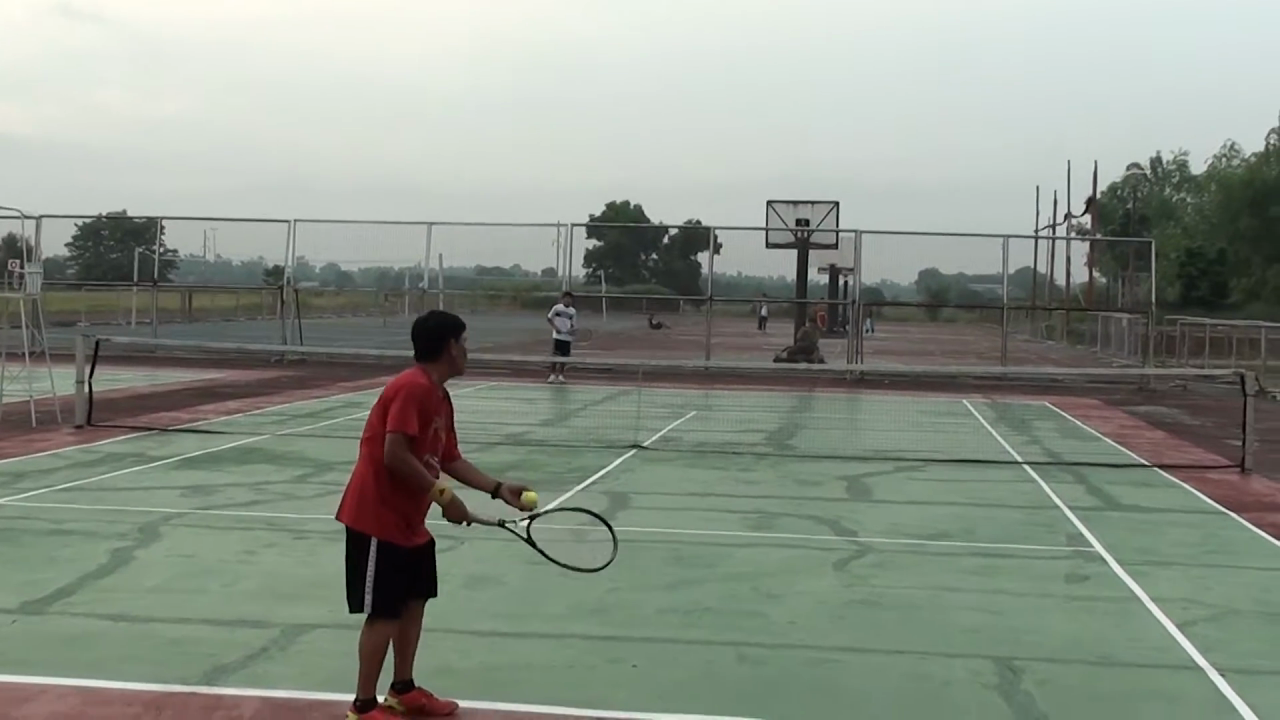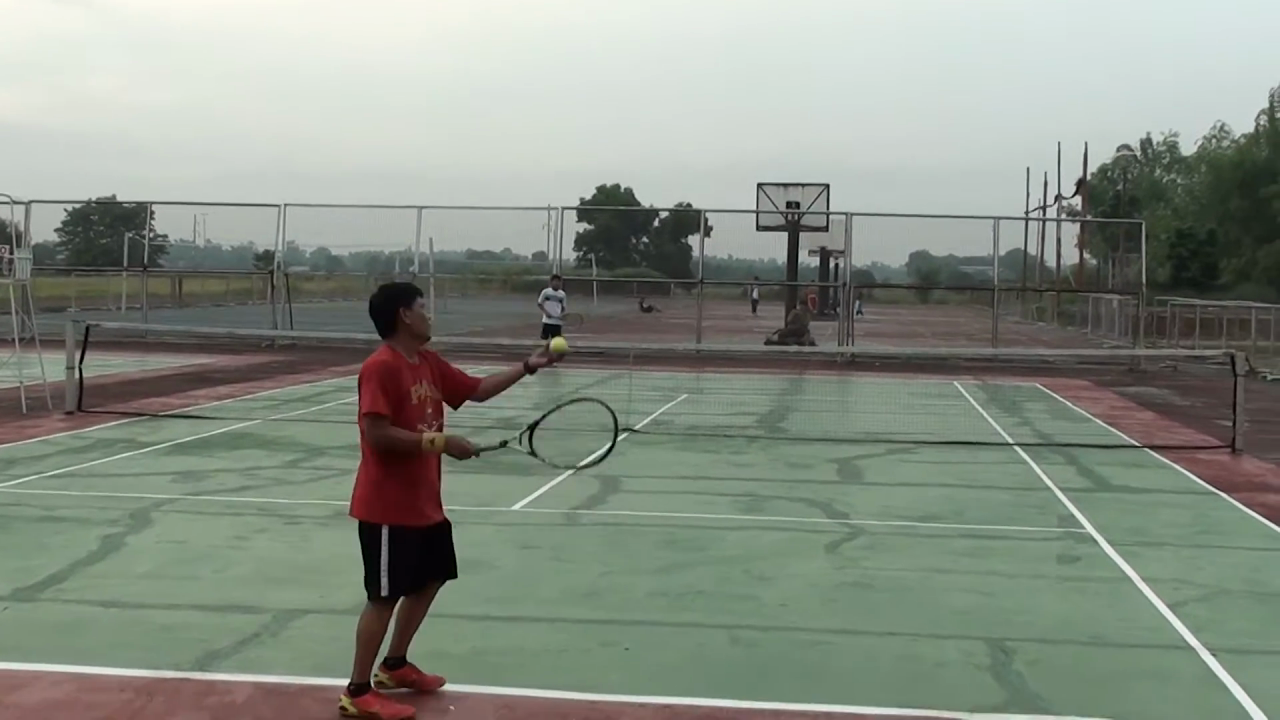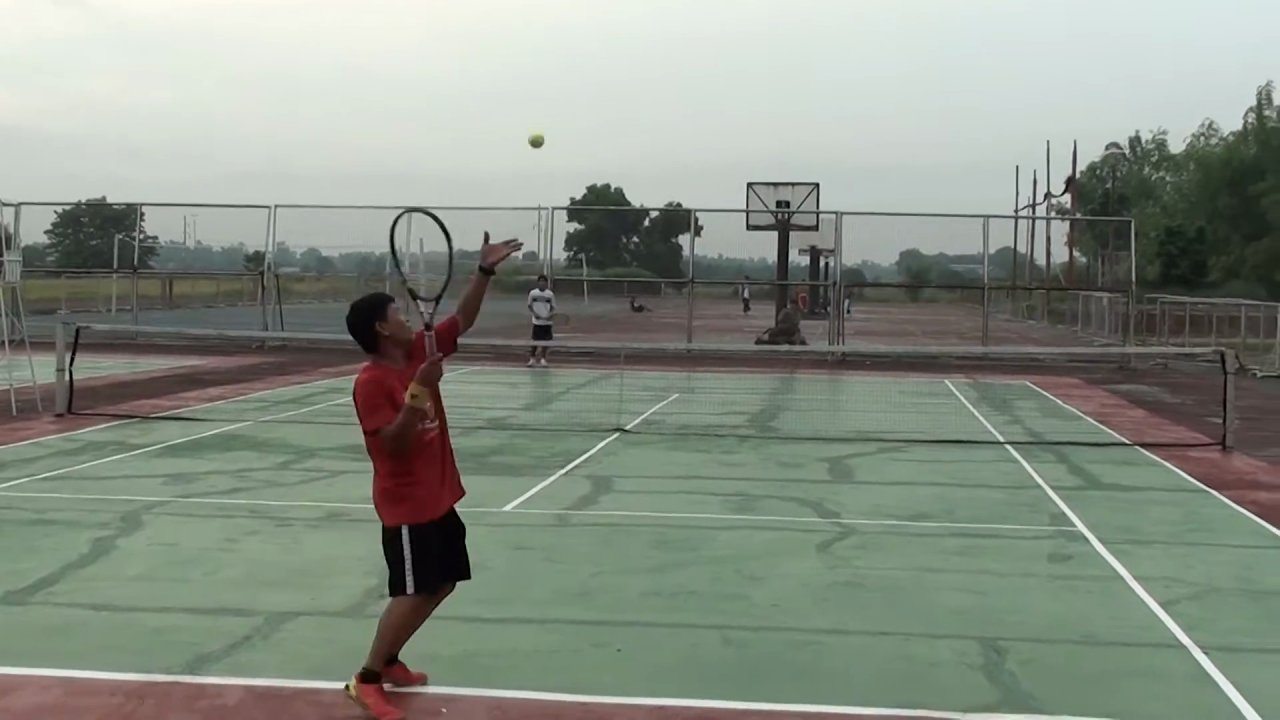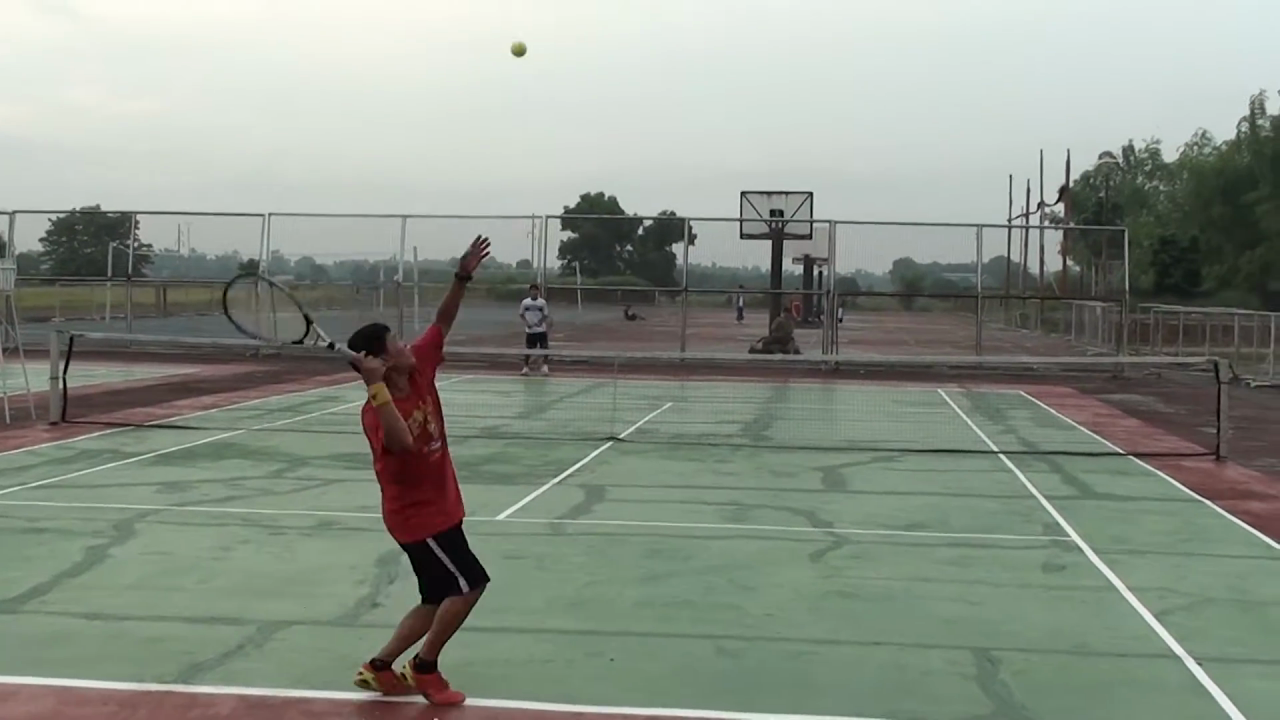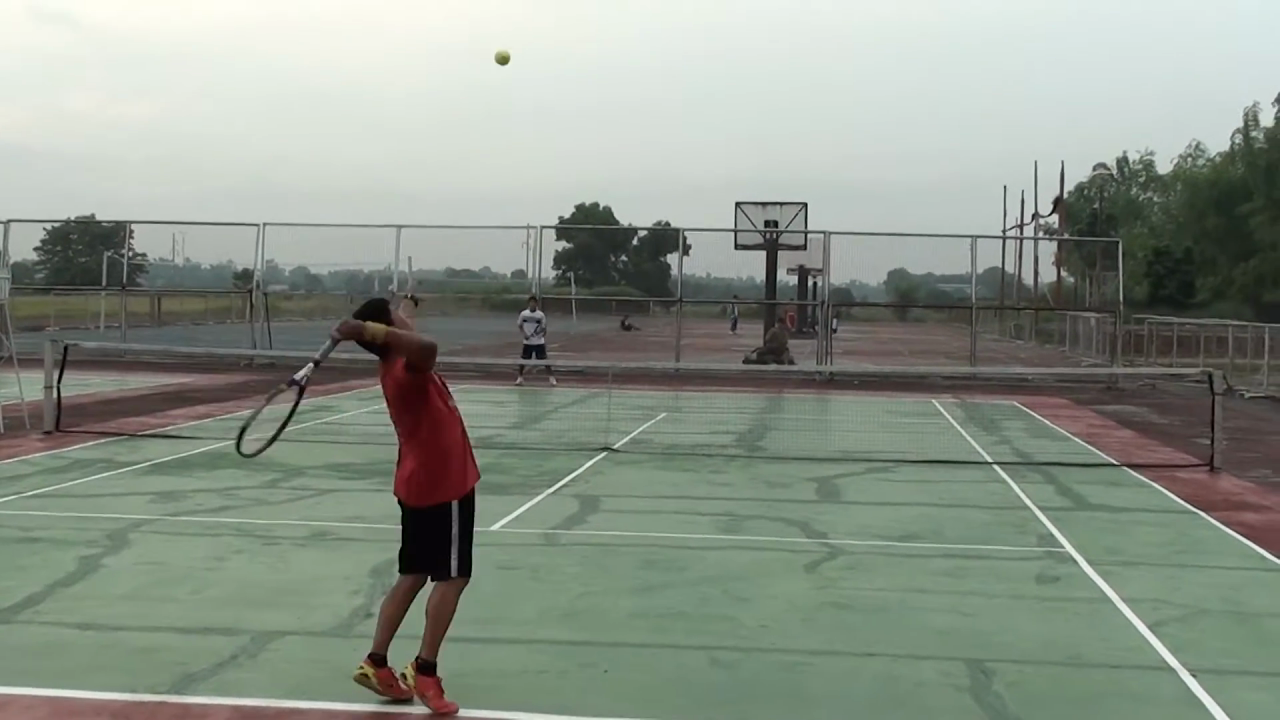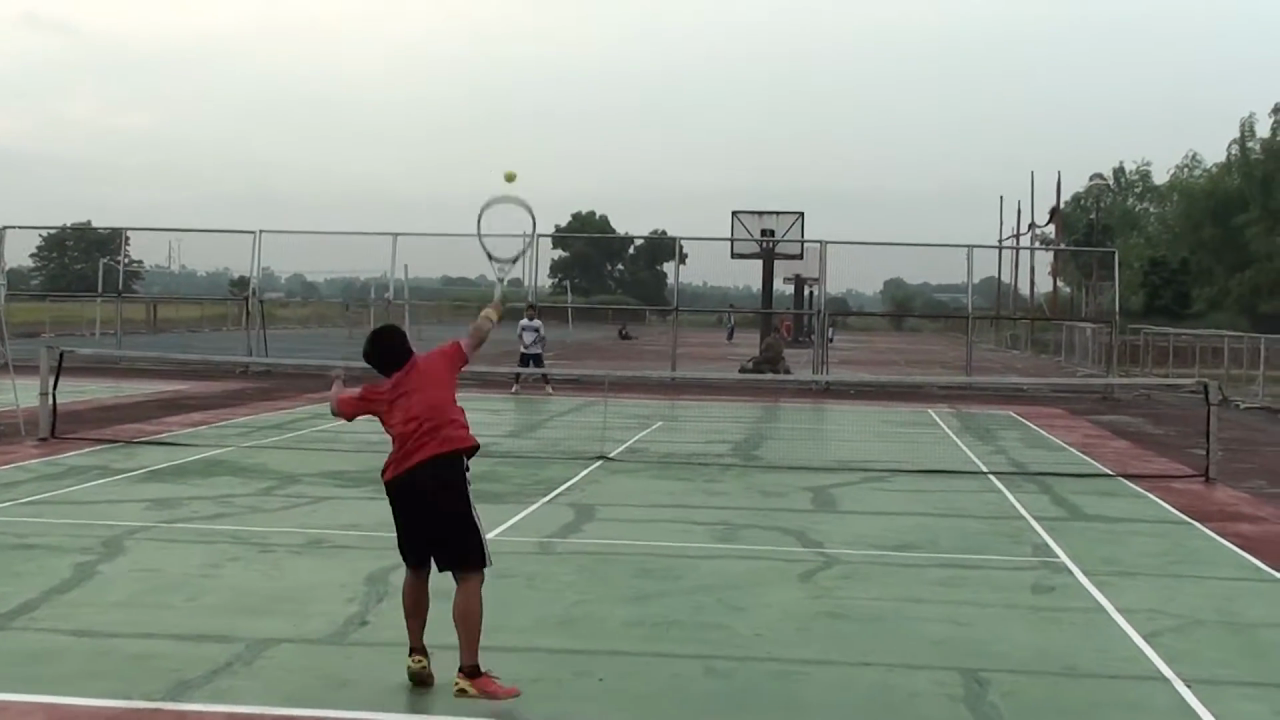
dt=0.2s
person 1, frame 1
left shoulder: (440, 396)
right shoulder: (413, 388)
left elbow: (450, 460)
right elbow: (393, 456)
left wrist: (499, 490)
right wrist: (444, 498)
left hip: (408, 521)
right hip: (377, 518)
left knee: (412, 603)
right knee: (384, 612)
person 1, frame 2
left shoulder: (428, 361)
right shoulder: (380, 367)
left elbow: (476, 389)
right elbow: (375, 435)
left wrist: (527, 366)
right wrist: (437, 442)
left hip: (423, 502)
right hip: (386, 504)
left knee: (429, 580)
right knee: (386, 595)
left ankle: (394, 664)
person 1, frame 3
left shoulder: (420, 350)
right shoulder: (369, 384)
left elbow: (464, 315)
right elbow: (396, 438)
left wrist: (485, 270)
right wrist: (419, 390)
left hip: (439, 496)
right hip: (406, 504)
left knee: (441, 581)
right knee: (413, 591)
left ankle: (387, 661)
right ankle: (367, 679)
person 1, frame 4
left shoulder: (420, 369)
right shoulder: (375, 410)
left elbow: (442, 322)
right elbow: (401, 444)
left wrist: (464, 275)
right wrist: (377, 384)
left hip: (441, 510)
right hip: (415, 517)
left knee: (441, 597)
right knee: (467, 587)
left ankle: (379, 666)
right ankle: (424, 668)
person 1, frame 5
left shoulder: (401, 364)
right shoulder: (406, 370)
right elbow: (426, 346)
right wrist: (369, 329)
left hip: (418, 483)
right hip: (442, 485)
left knee: (412, 576)
right knee: (453, 576)
left ankle: (376, 662)
right ankle: (425, 672)
person 1, frame 6
left shoulder: (377, 393)
right shoulder: (435, 362)
left elbow: (338, 407)
right elbow: (477, 334)
left wrist: (336, 384)
right wrist: (492, 311)
left hip: (400, 479)
right hip: (441, 467)
left knee: (416, 568)
right knee: (470, 572)
left ankle: (417, 655)
right ankle: (470, 674)
